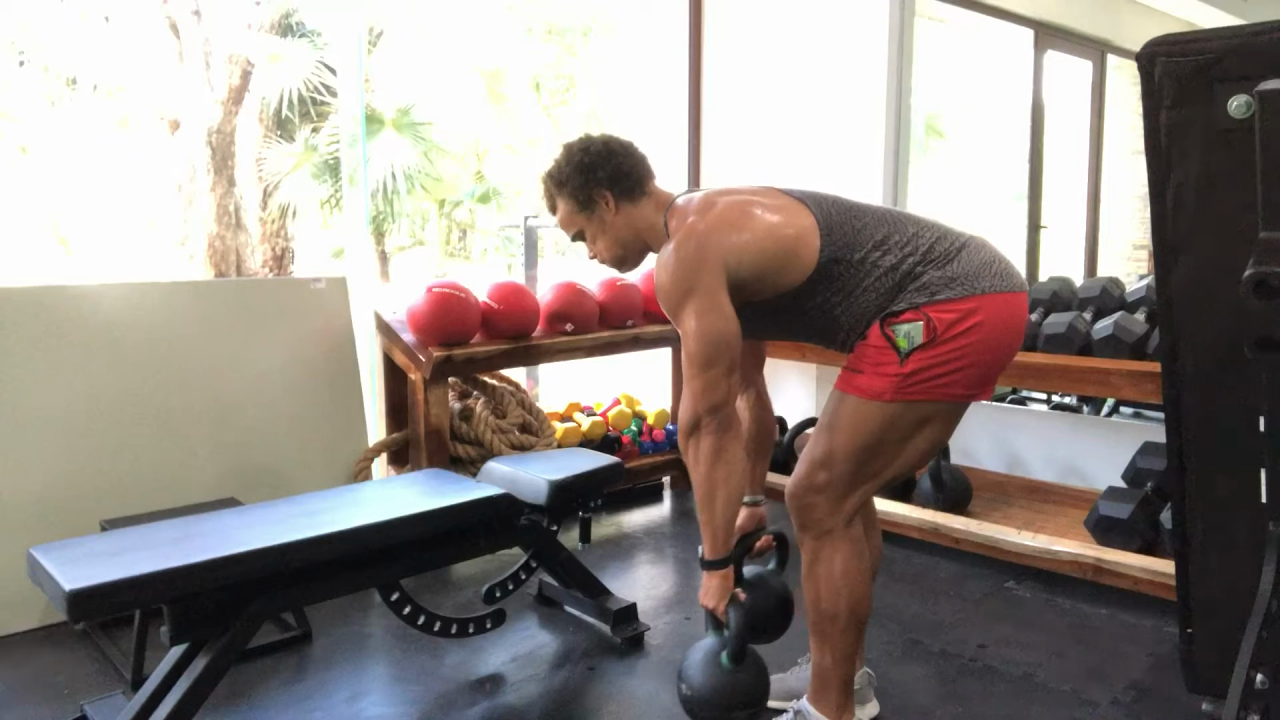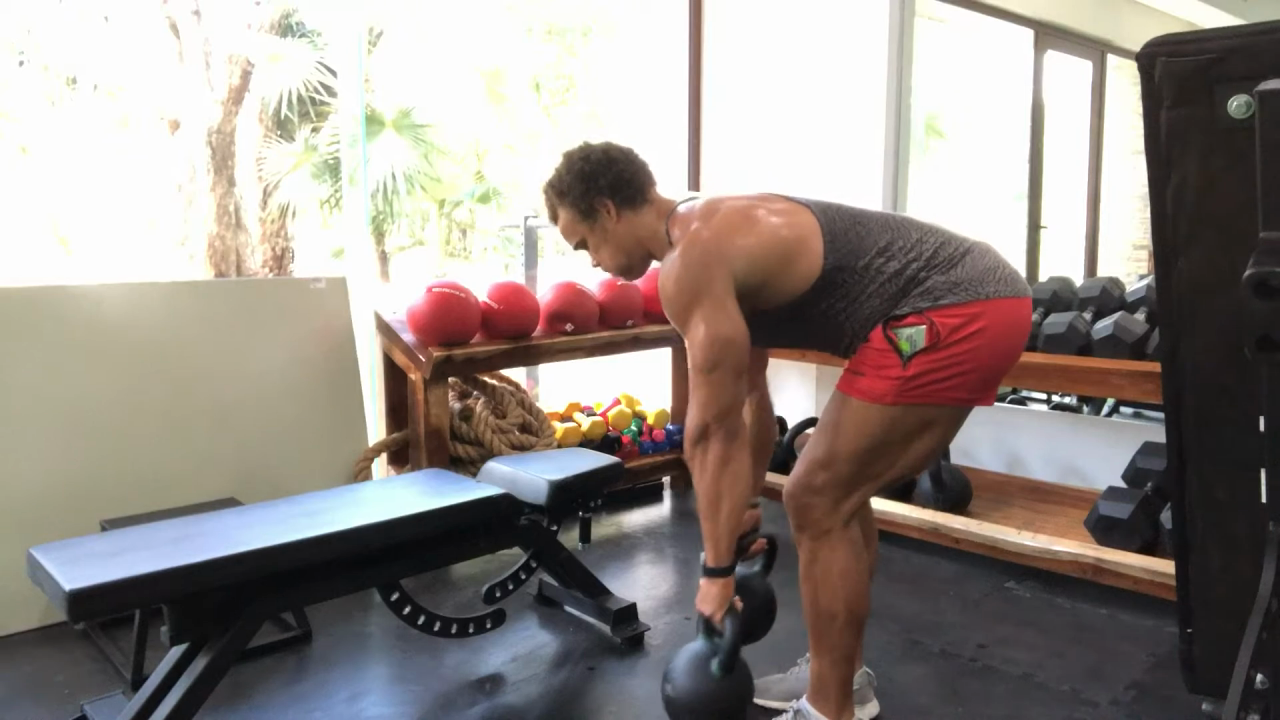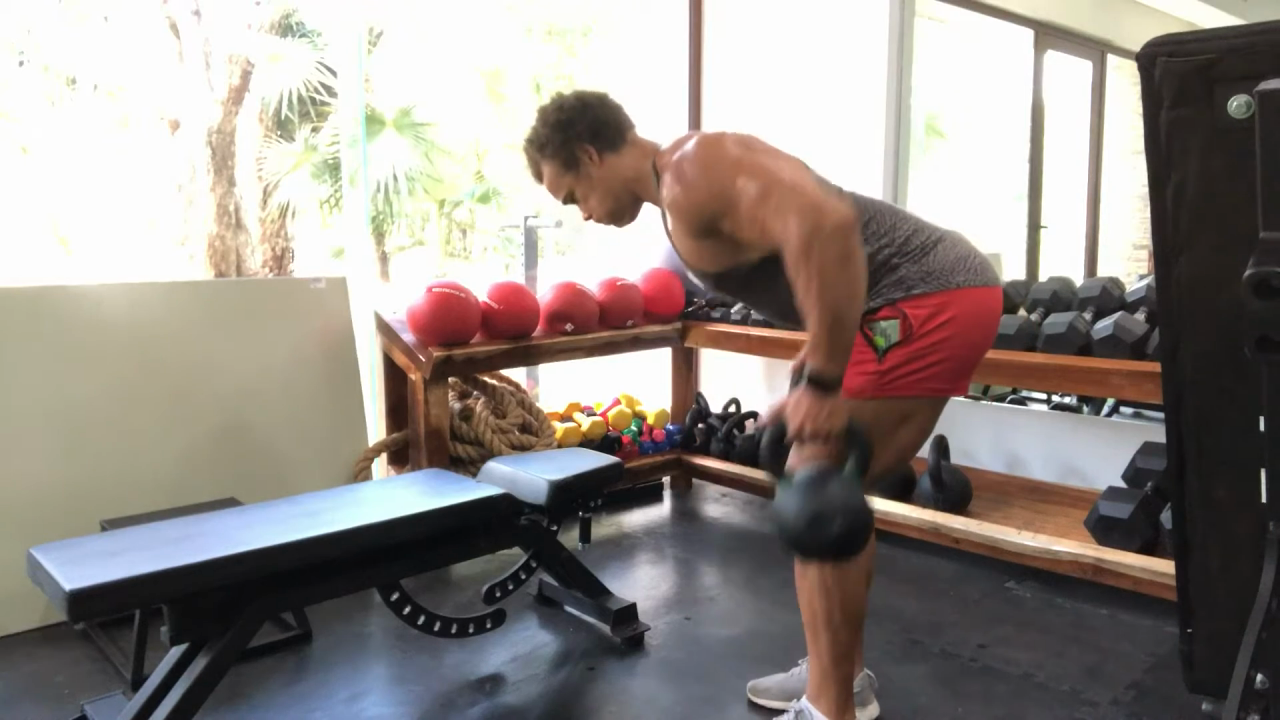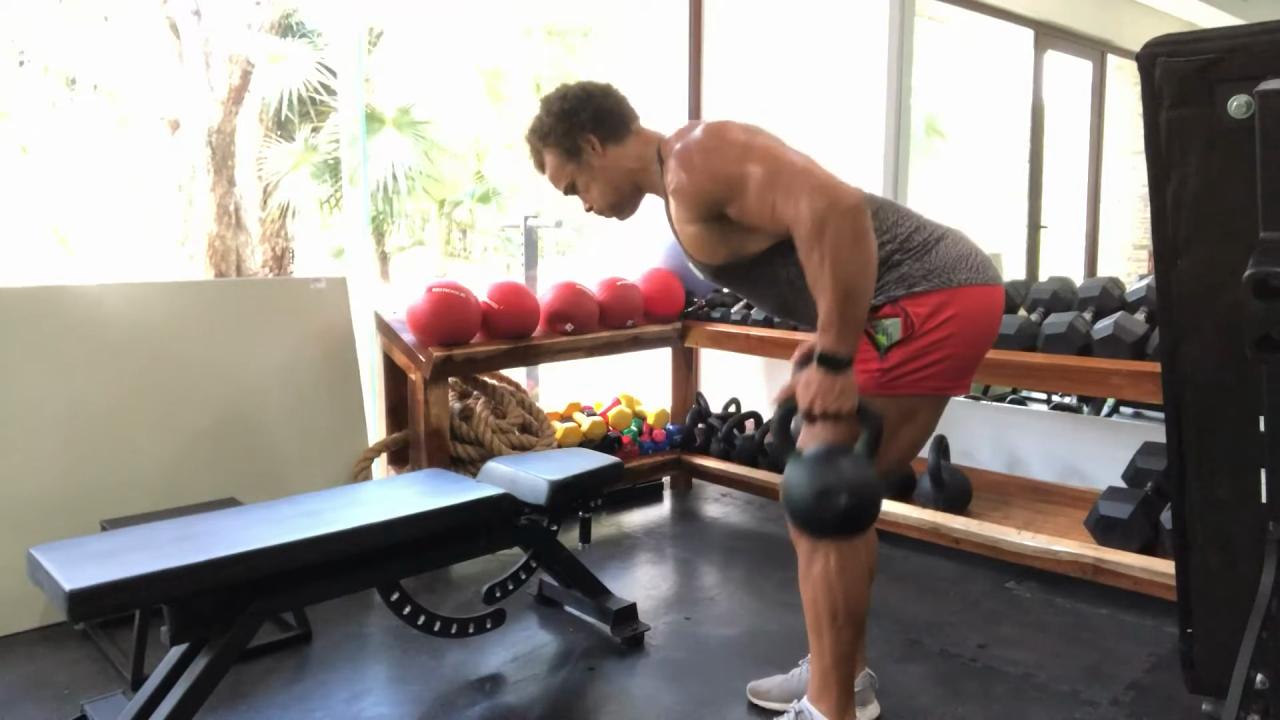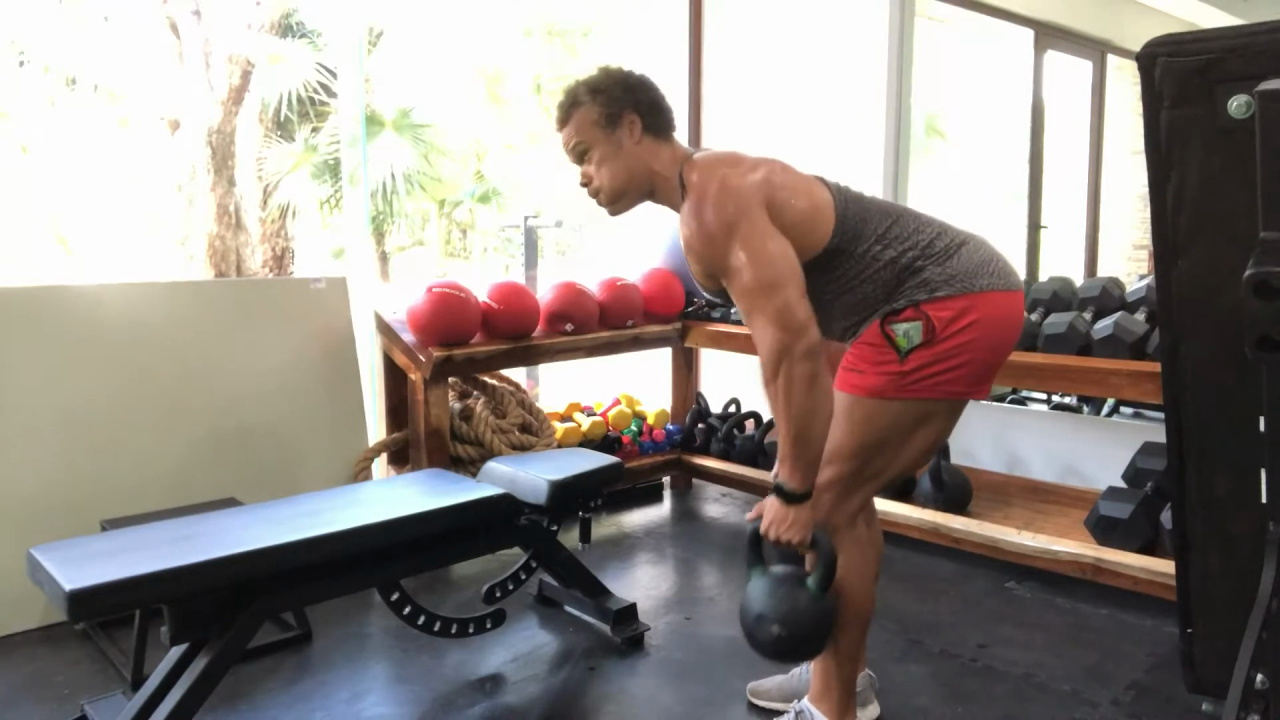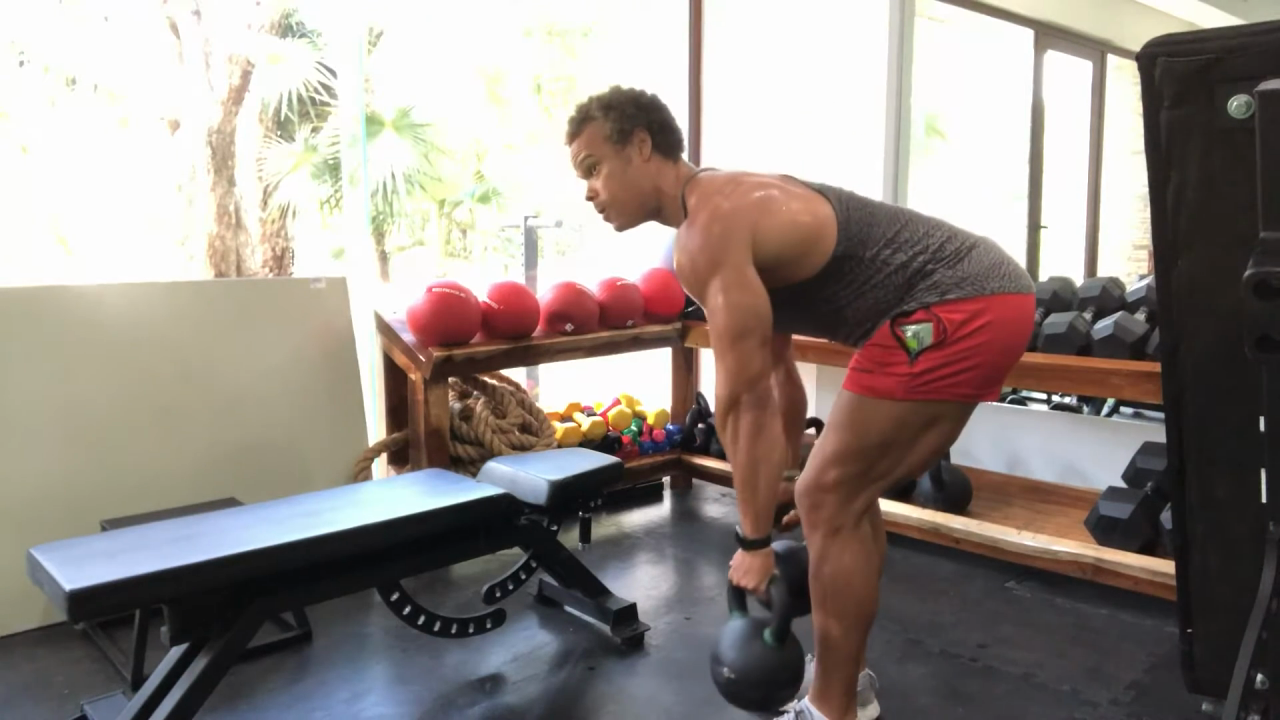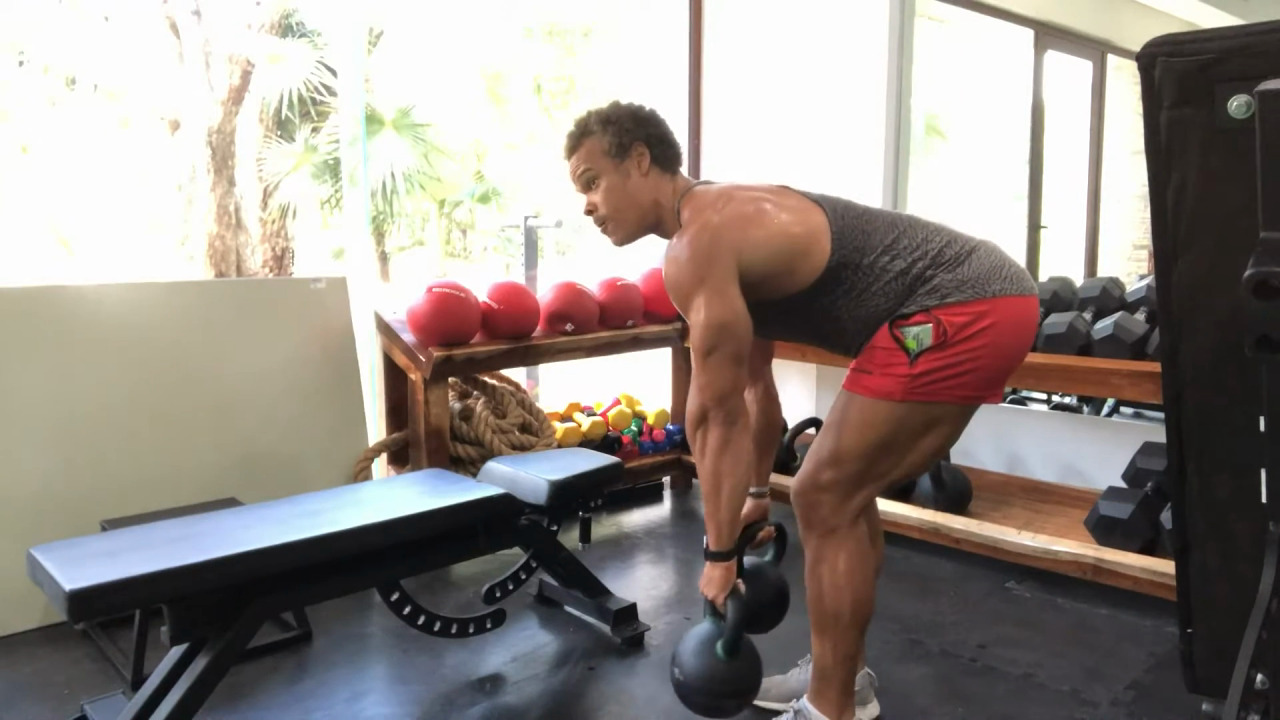
dt=0.5s
person 1, frame 1
left shoulder: (686, 254)
right shoulder: (709, 228)
left elbow: (706, 420)
right elbow: (745, 391)
left wrist: (716, 562)
right wrist: (751, 500)
left hip: (952, 310)
right hip: (972, 294)
left knee: (820, 501)
right knee: (841, 492)
person 1, frame 2
left shoulder: (691, 262)
right shoulder: (713, 235)
left elbow: (713, 429)
right elbow: (747, 401)
left wrist: (716, 569)
right wrist: (744, 513)
left hip: (956, 315)
right hip: (974, 300)
left knee: (817, 501)
right knee: (835, 492)
person 1, frame 3
left shoulder: (690, 175)
right shoulder: (692, 185)
left elbow: (827, 224)
left wrist: (820, 385)
right wrist: (814, 378)
left hip: (925, 304)
right hip: (946, 291)
person 1, frame 4
left shoulder: (694, 162)
right shoulder: (691, 180)
left elbow: (836, 213)
left wrist: (832, 365)
right wrist: (826, 347)
left hip: (929, 301)
right hip: (946, 288)
person 1, frame 5
left shoulder: (711, 206)
right shoulder: (715, 190)
left elbow: (792, 349)
right elbow: (801, 337)
left wrist: (793, 492)
right wrist: (803, 469)
left hip: (948, 306)
right hip: (967, 294)
left knee: (829, 502)
right knee: (838, 491)
person 1, frame 6
left shoulder: (706, 234)
right shoulder: (726, 209)
left elbow: (740, 399)
right elbow: (774, 373)
left wrist: (753, 542)
right wrist: (781, 482)
left hip: (959, 310)
right hip: (981, 295)
left knee: (829, 500)
right knee: (844, 493)
person 1, frame 7
left shoulder: (697, 247)
right shoulder: (722, 223)
left elbow: (715, 413)
right elbow: (754, 388)
left wrist: (719, 554)
right wrist: (755, 494)
left hip: (961, 313)
right hip: (981, 300)
left knee: (824, 501)
right knee: (842, 493)
